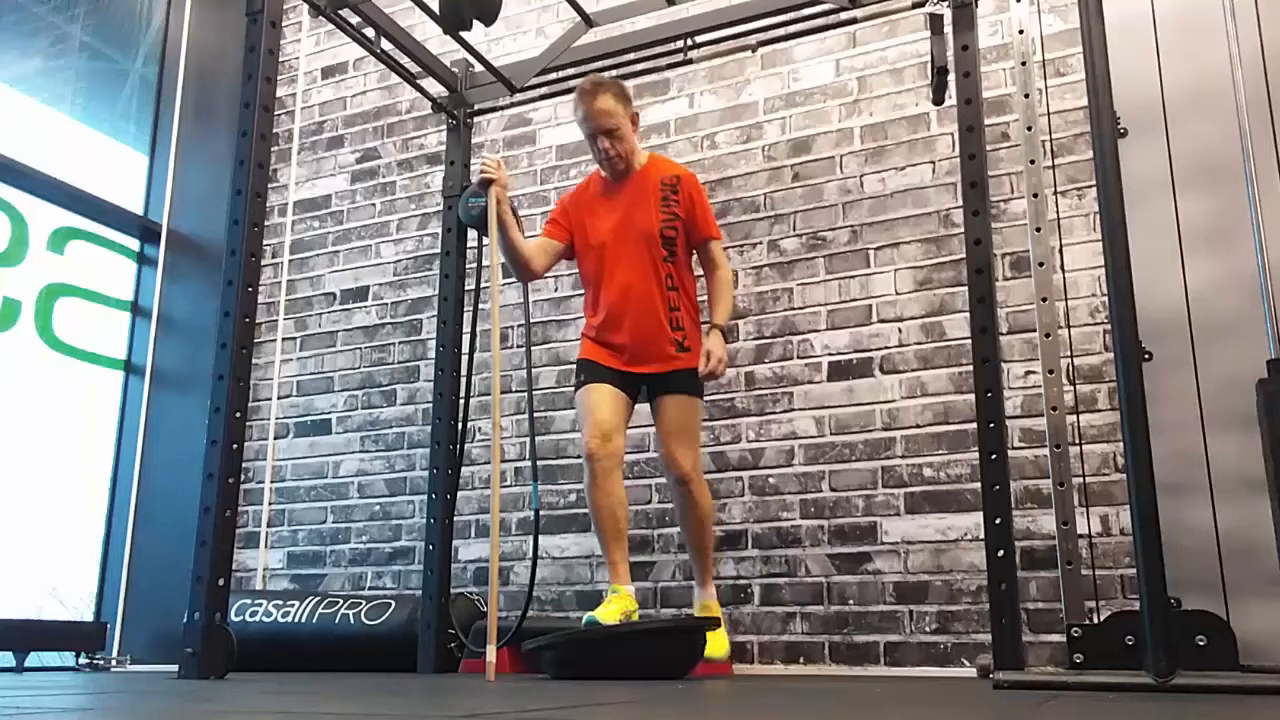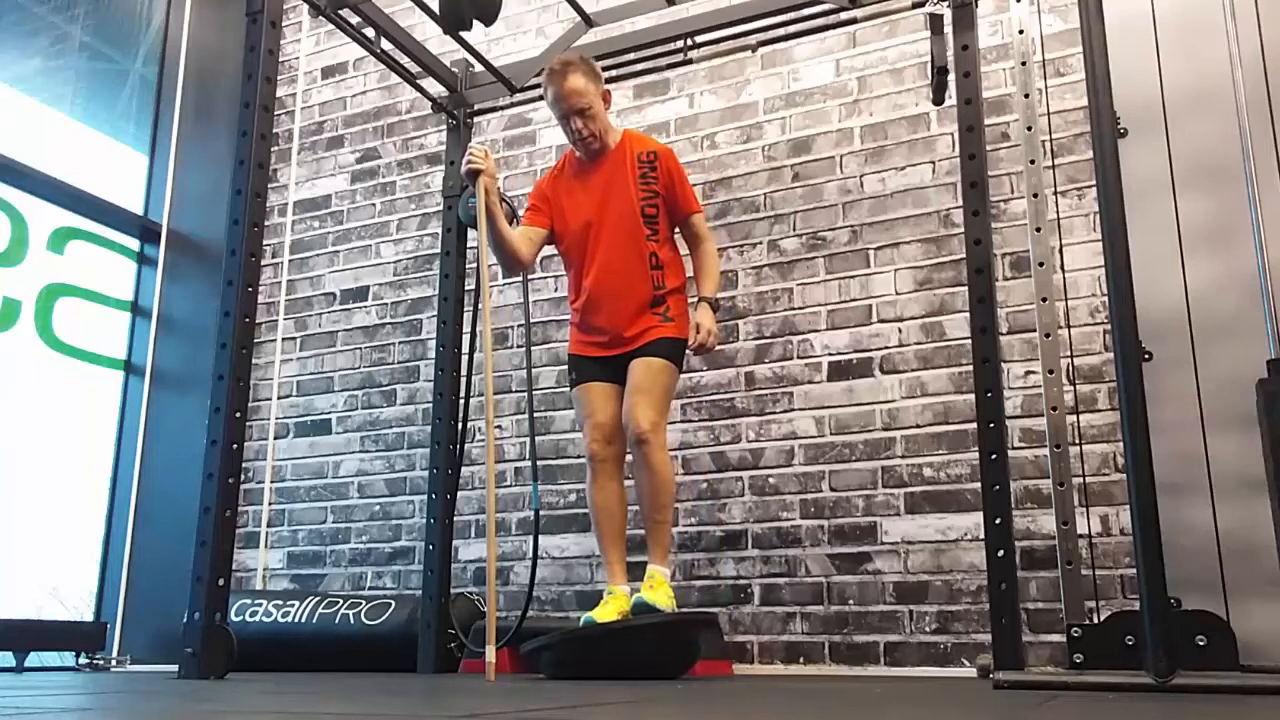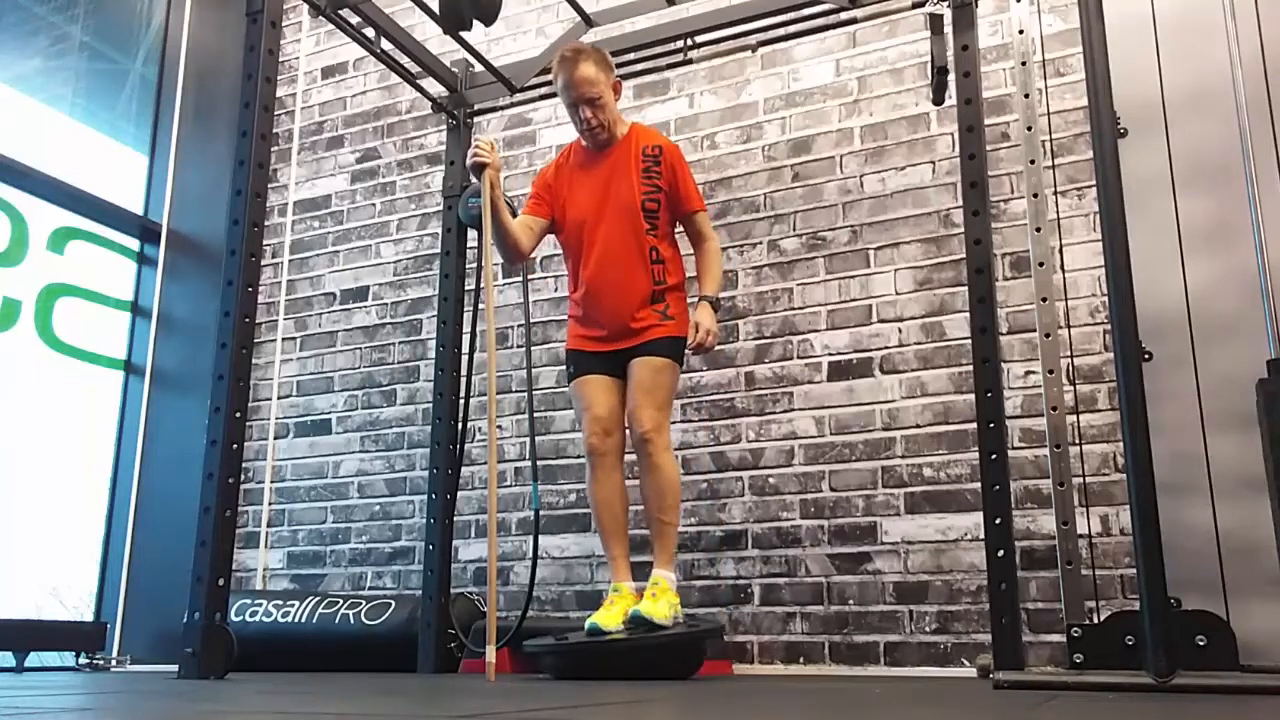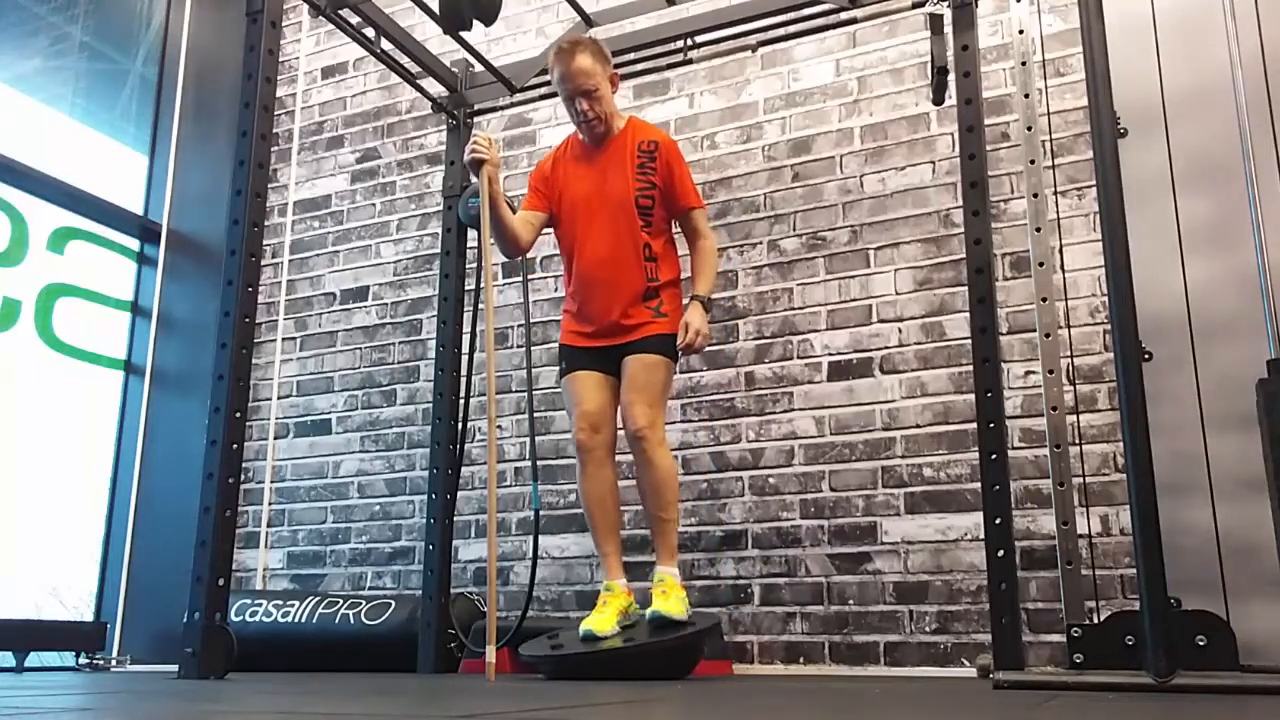
dt=0.7s
person 1, frame 1
left shoulder: (677, 182)
right shoulder: (575, 203)
left elbow: (717, 264)
right elbow: (530, 267)
left wrist: (717, 329)
right wrist: (501, 206)
left hip: (673, 351)
right hip: (604, 352)
left knee: (683, 469)
right knee: (599, 449)
left ankle: (706, 598)
right ankle: (620, 592)
person 1, frame 2
left shoulder: (653, 157)
right shoulder: (552, 185)
left elbow: (701, 238)
right elbow: (518, 258)
left wrist: (706, 303)
right wrist: (488, 196)
left hip: (658, 323)
right hip: (592, 337)
left knee: (643, 430)
right knee: (602, 449)
left ankle: (659, 576)
right ankle: (616, 591)
person 1, frame 3
left shoulder: (659, 152)
right shoulder: (555, 174)
left elbow: (704, 236)
right elbow: (517, 249)
left wrist: (707, 302)
right wrist: (491, 190)
left hip: (656, 320)
right hip: (590, 333)
left knee: (648, 431)
right knee: (600, 442)
left ankle: (664, 582)
right ankle: (621, 587)
person 1, frame 4
left shoulder: (655, 146)
right shoulder: (552, 167)
left elbow: (700, 234)
right elbow: (516, 244)
left wrist: (699, 302)
right wrist: (490, 186)
left hip: (650, 319)
right hip: (583, 329)
left knee: (642, 427)
right knee: (590, 439)
left ankle: (669, 579)
right ankle: (614, 589)
